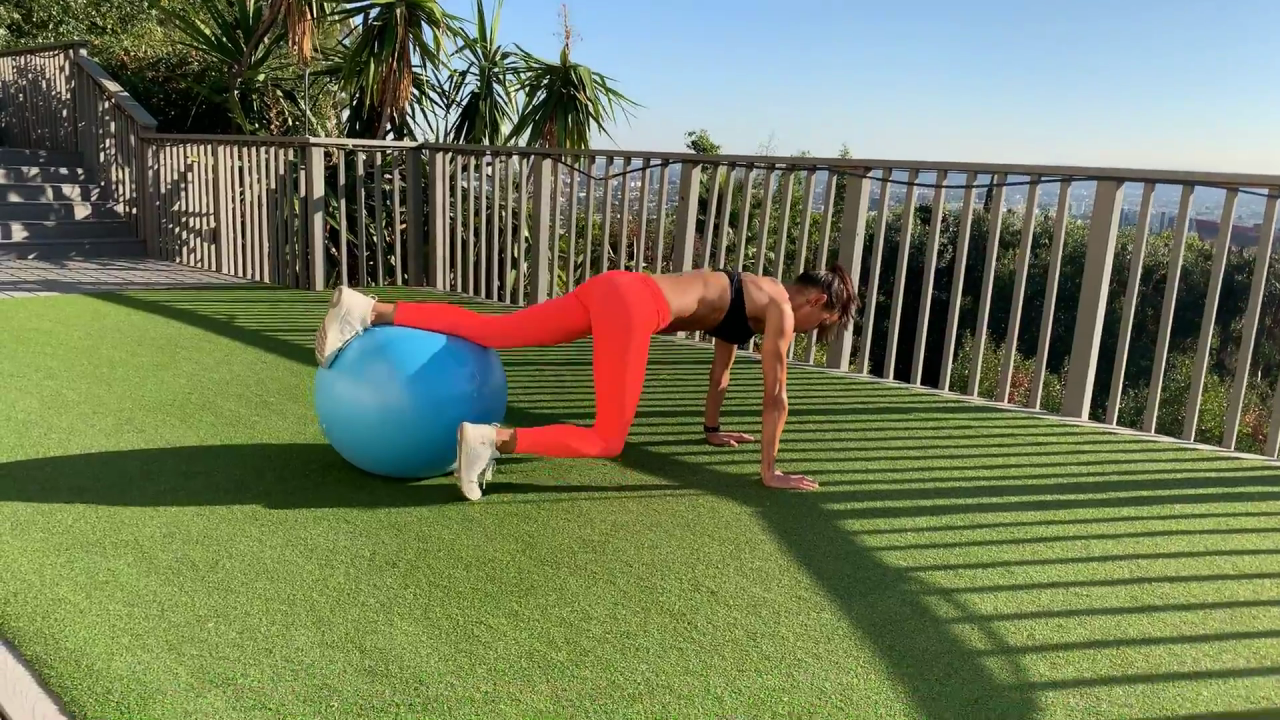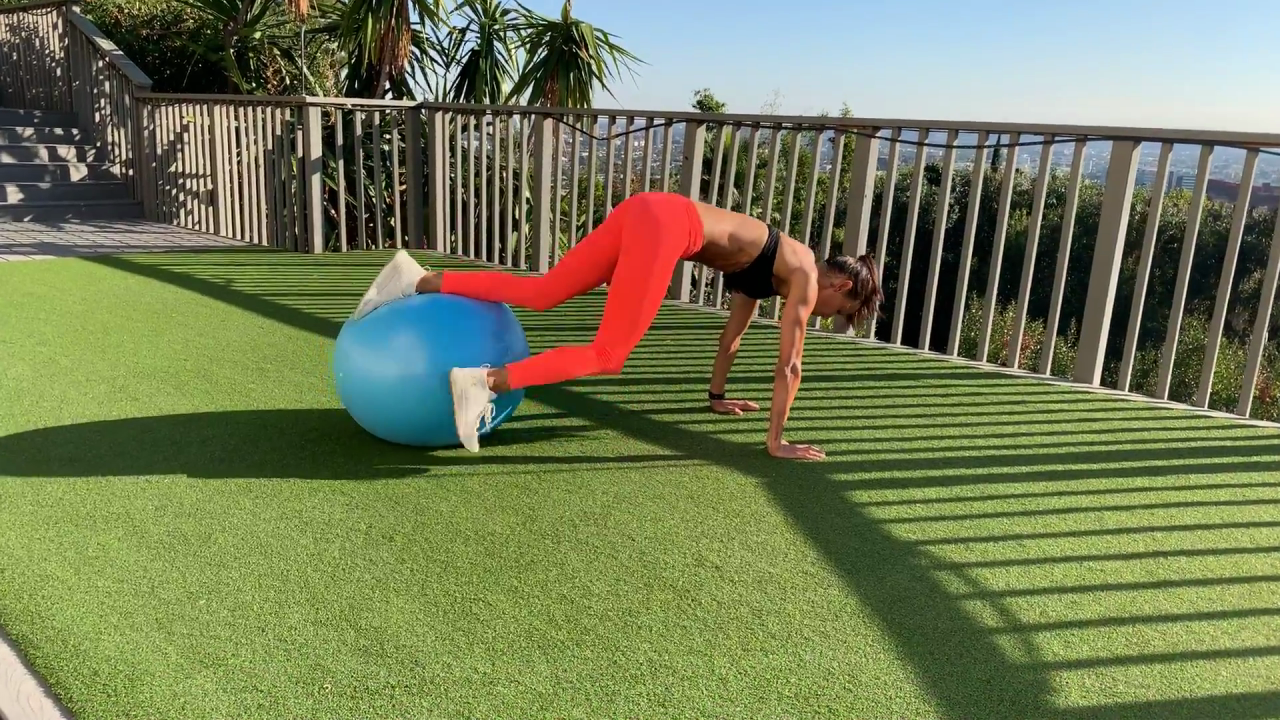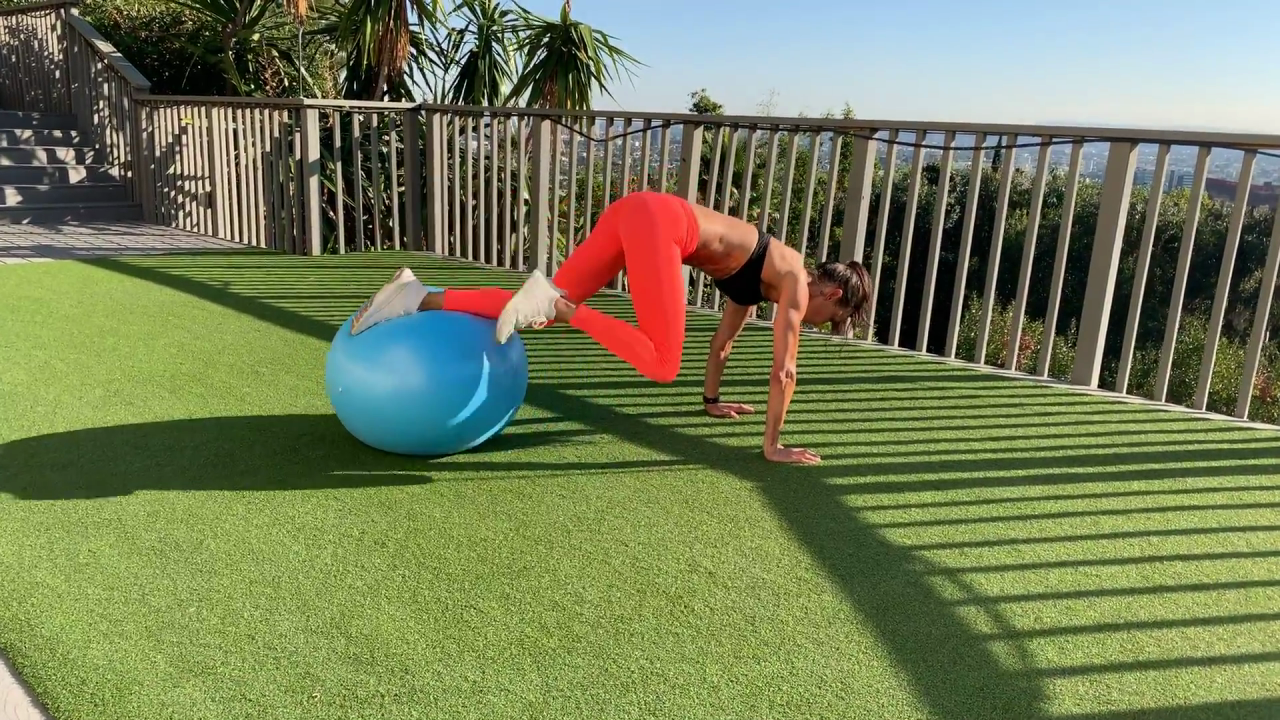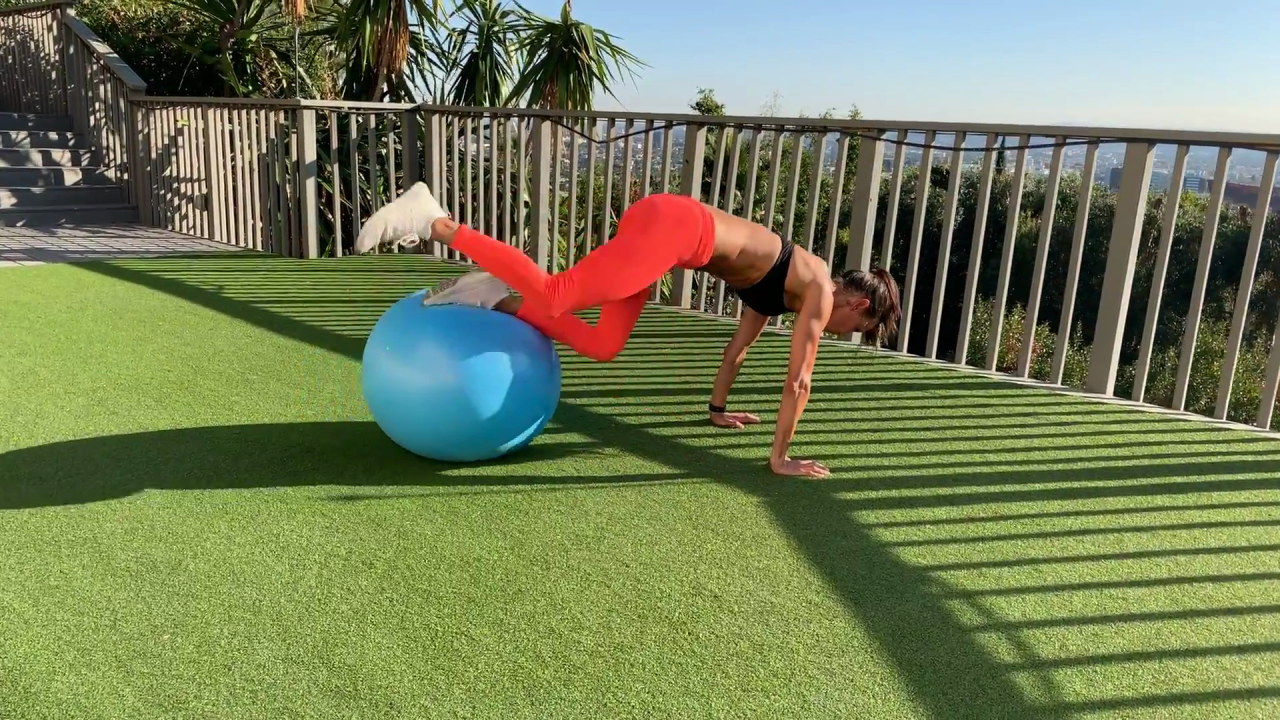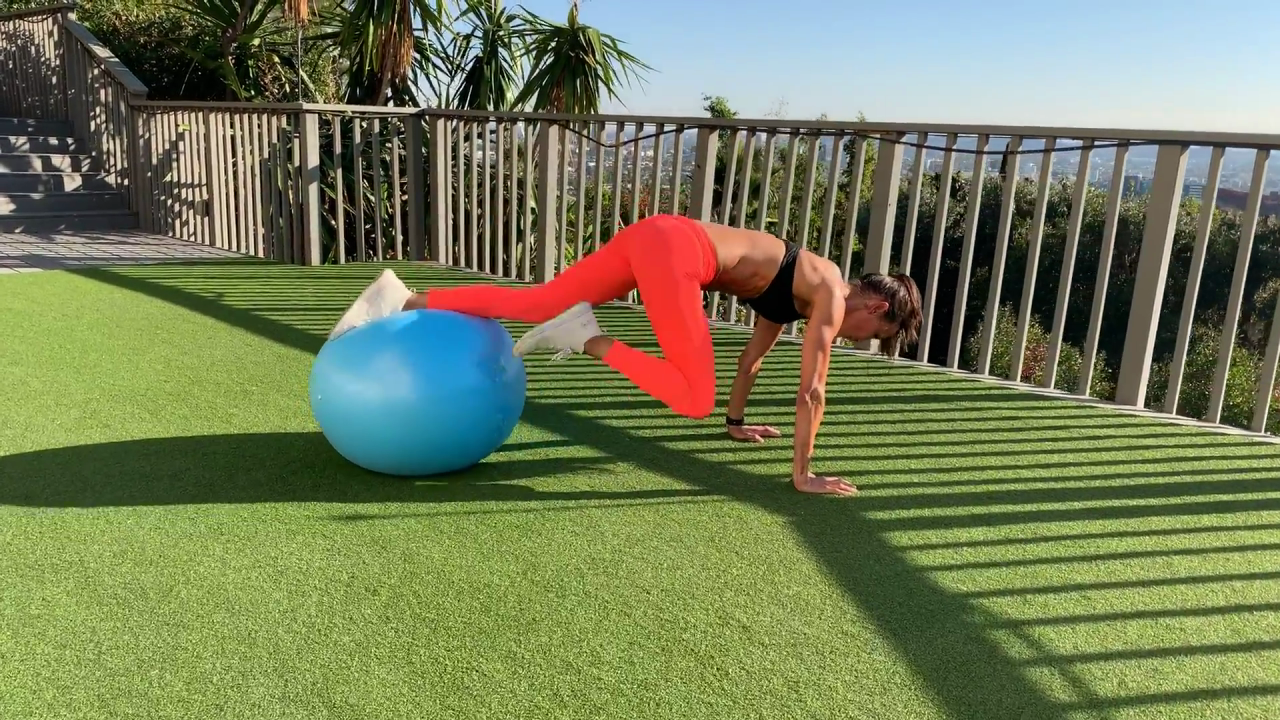
dt=1s
person 1, frame 1
left shoulder: (750, 296)
right shoulder: (779, 305)
left elbow: (721, 366)
right elbow: (775, 396)
left wrist: (712, 429)
right wrist: (769, 470)
left hip: (609, 291)
right hip: (633, 305)
left knee: (486, 329)
right knee: (607, 441)
left ankle: (365, 310)
right ankle: (494, 438)
person 1, frame 2
left shoulder: (771, 268)
right shoulder: (805, 275)
left elbow: (732, 331)
right elbow: (789, 366)
left wrist: (717, 396)
right wrist: (776, 441)
left hip: (643, 211)
right hip: (664, 224)
left knee: (536, 294)
right knee: (606, 357)
left ankle: (417, 279)
right ankle: (484, 382)
person 1, frame 3
left shoulder: (759, 280)
right shoulder: (796, 282)
left elbow: (723, 337)
right elbow: (783, 371)
left wrist: (712, 400)
right wrist: (772, 445)
left hip: (633, 213)
right hip: (655, 222)
left knee: (549, 307)
right knee: (661, 365)
left ankle: (420, 298)
right ankle: (555, 300)
person 1, frame 4
left shoulder: (782, 288)
right shoulder: (821, 293)
left elbow: (739, 344)
right elbow: (798, 381)
left wrist: (718, 410)
right wrist: (780, 458)
left hip: (657, 214)
right hip: (671, 228)
left knee: (603, 346)
right knee: (554, 300)
left ankle: (498, 296)
right ankle: (434, 221)
person 1, frame 5
left shoulder: (795, 291)
right shoulder: (831, 294)
left elbow: (751, 356)
right elbow: (812, 391)
left wrist: (737, 424)
right wrist: (802, 474)
left hip: (651, 239)
right hip: (671, 250)
left knee: (529, 303)
right knee: (693, 400)
left ankle: (400, 299)
right ankle: (590, 340)
